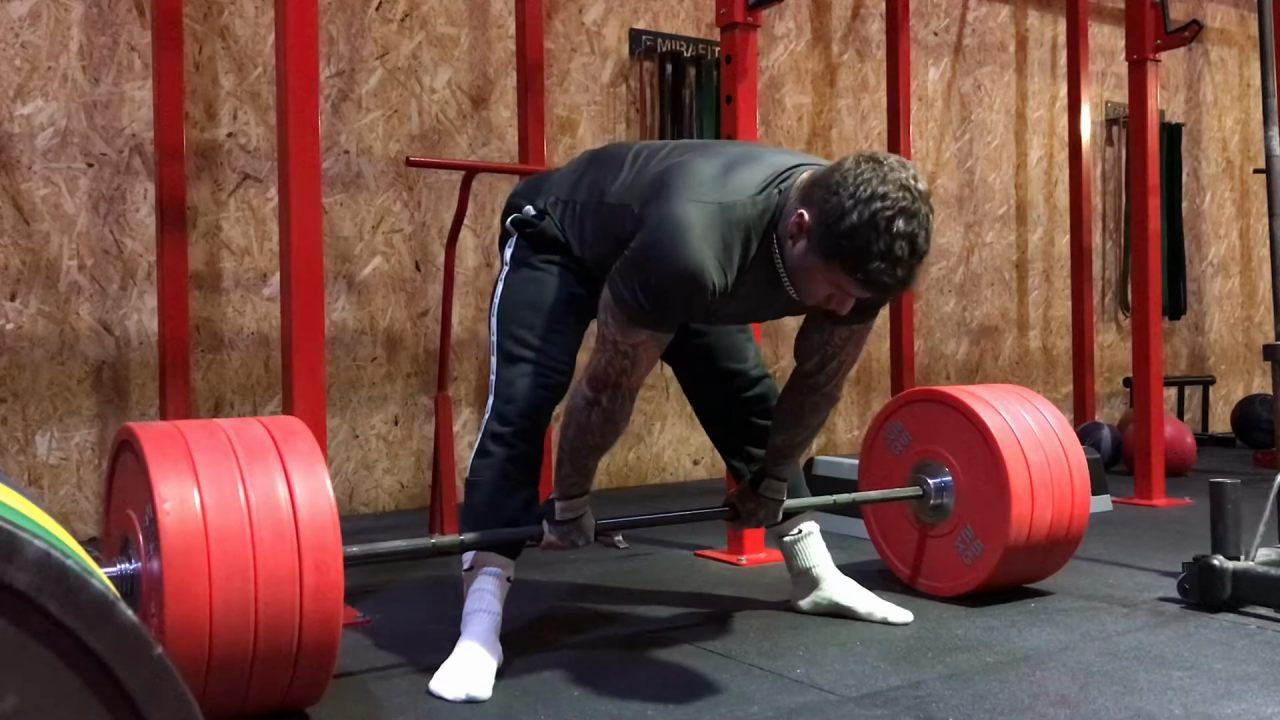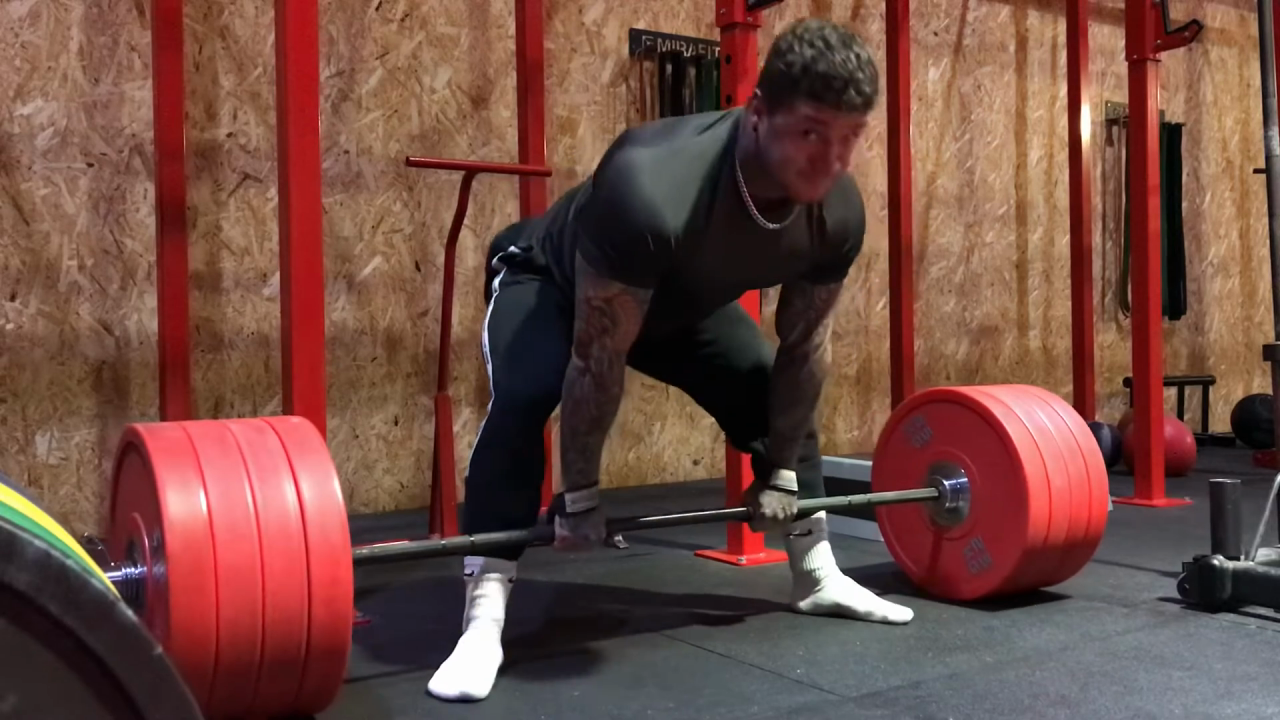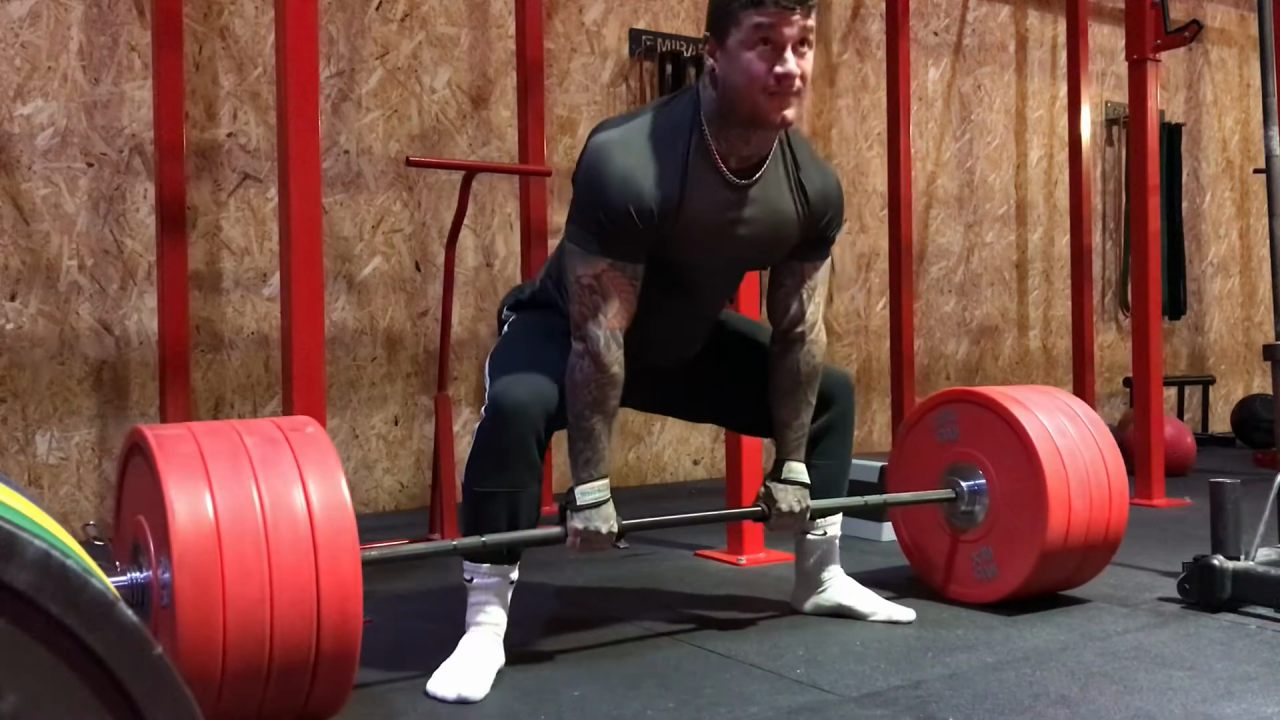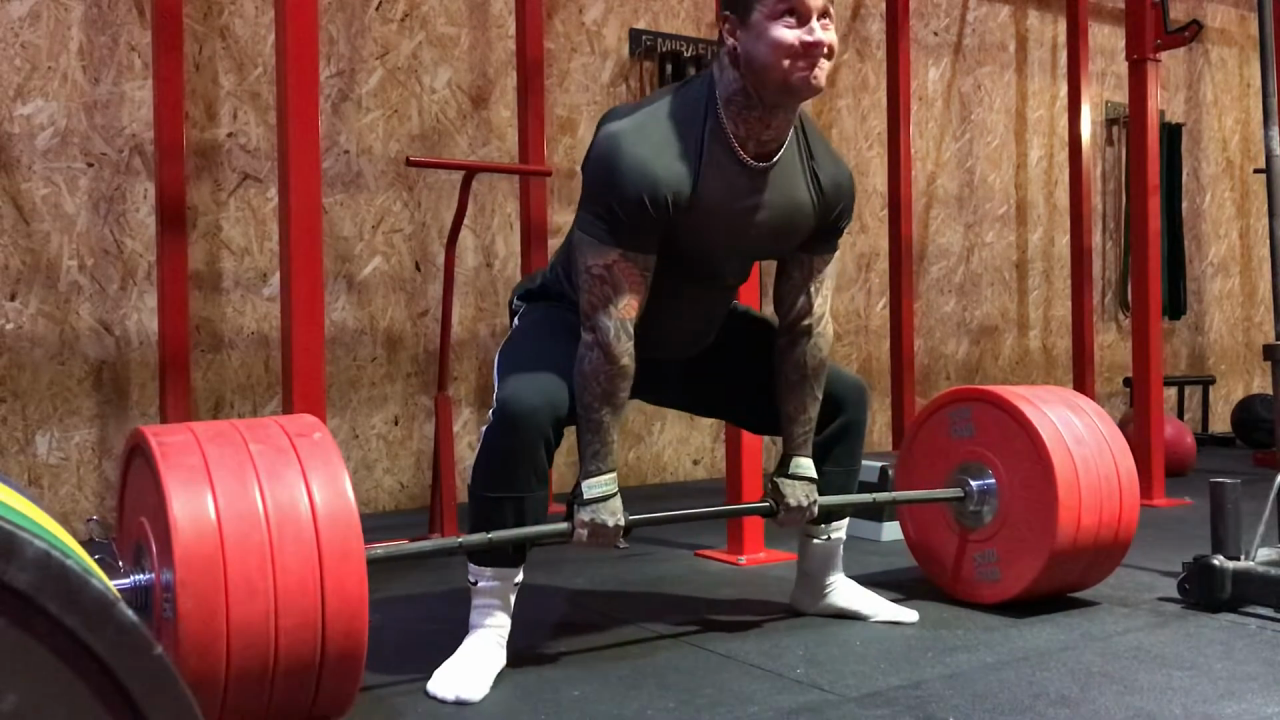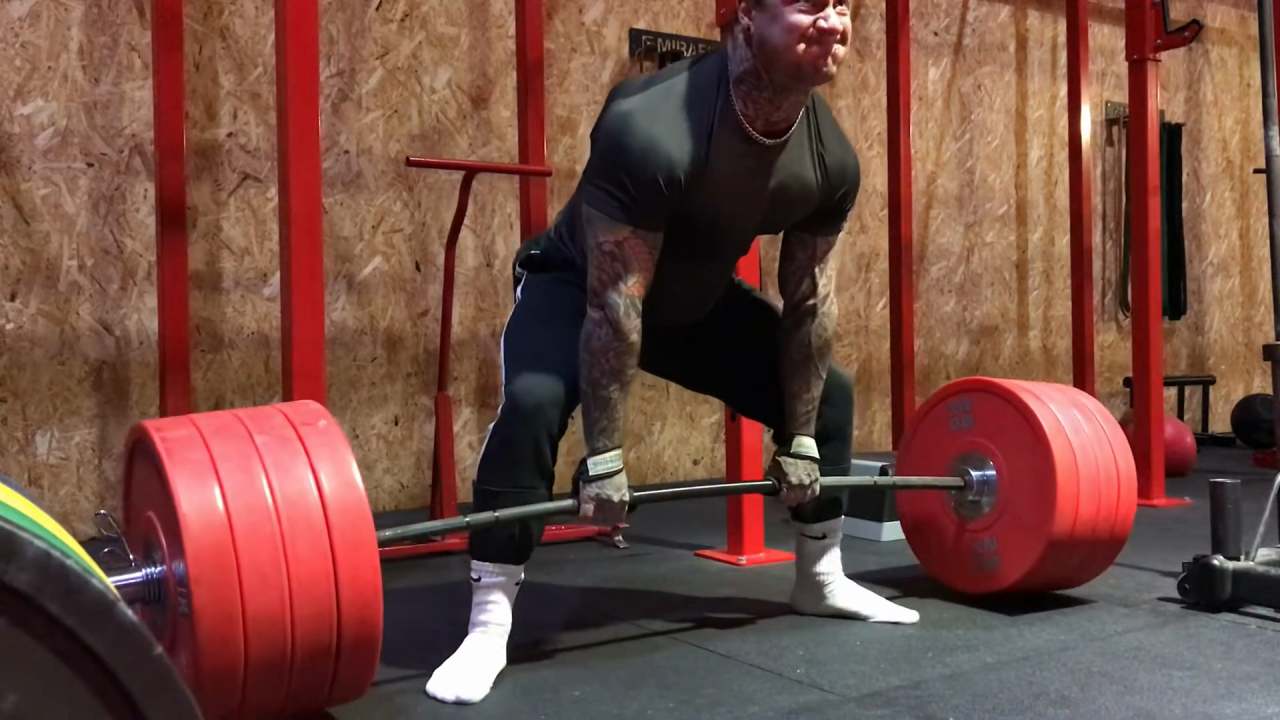
dt=0.7s
person 1, frame 1
left shoulder: (861, 252)
right shoulder: (691, 243)
left elbow: (818, 381)
right elbow: (609, 388)
left wrist: (772, 481)
right wrist: (570, 503)
right hip: (557, 238)
left knee: (750, 397)
right knee: (523, 402)
left ankle: (815, 576)
right ankle: (480, 623)
person 1, frame 2
left shoulder: (838, 213)
right shoulder: (652, 188)
left elbow: (802, 349)
right elbow: (598, 360)
left wrist: (781, 471)
right wrist: (580, 495)
left hip: (680, 301)
right hip: (549, 281)
left knee: (775, 398)
right knee: (523, 401)
left ankle: (818, 577)
right ankle: (484, 618)
person 1, frame 3
left shoulder: (813, 186)
right shoulder: (627, 163)
left elbow: (798, 332)
right elbow: (598, 337)
left wrist: (790, 467)
right wrist: (589, 489)
left hip: (687, 339)
right hip: (565, 328)
left knee: (828, 393)
right knee: (518, 406)
left ankle: (820, 579)
right ankle: (485, 621)
person 1, frame 4
left shoulder: (825, 177)
right shoulder: (643, 151)
left elbow: (805, 324)
right elbow: (609, 330)
left wrist: (798, 462)
right wrist: (598, 481)
left hip: (699, 332)
right hip: (575, 319)
left knee: (841, 396)
right knee: (526, 410)
left ankle: (822, 581)
right ankle: (489, 625)
person 1, frame 5
left shoulder: (830, 158)
right shoulder: (652, 128)
left elbow: (810, 303)
right elbow: (615, 308)
left wrist: (799, 440)
right wrist: (605, 459)
left hip: (699, 297)
right hip: (578, 282)
left knee: (828, 394)
right knee: (534, 402)
left ankle: (822, 579)
right ankle: (488, 626)
